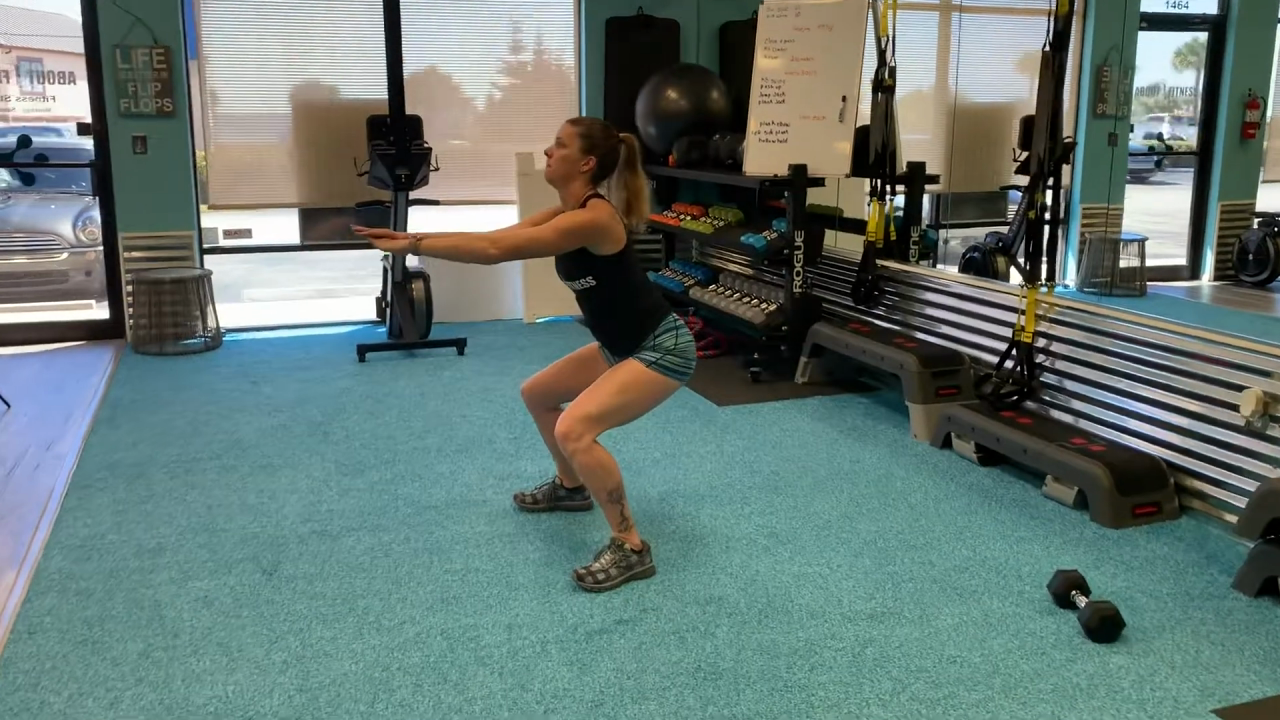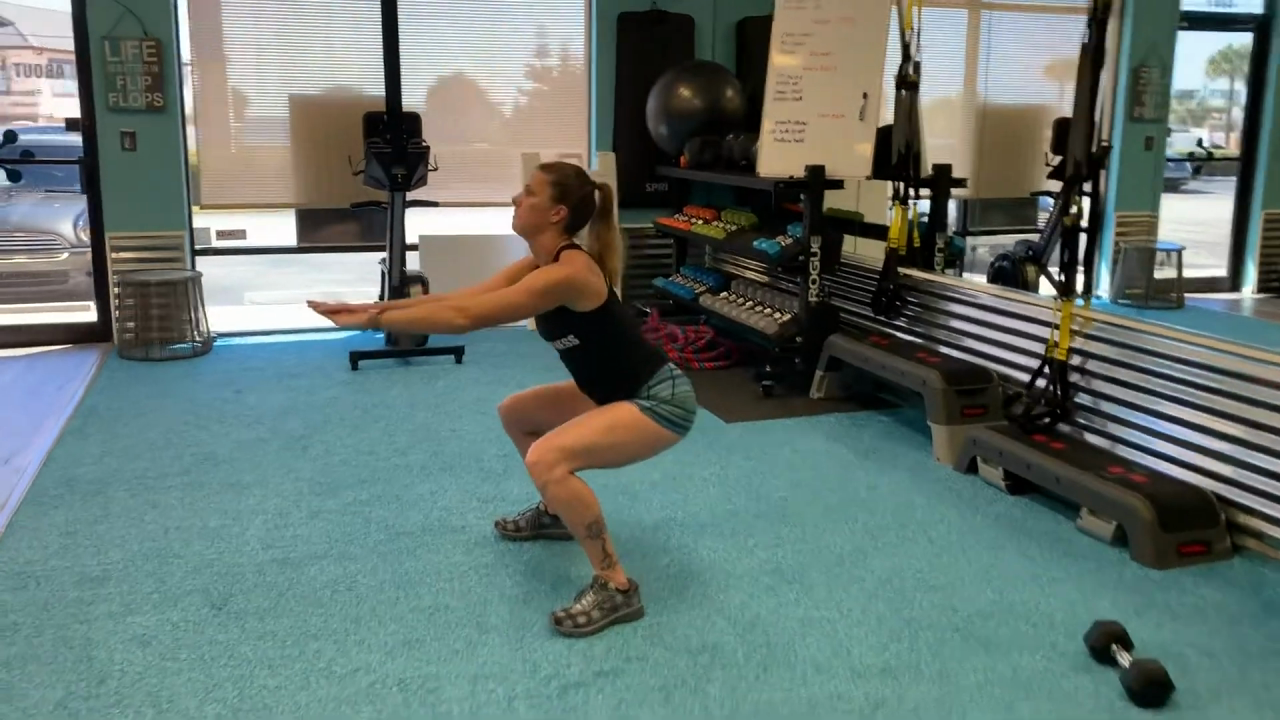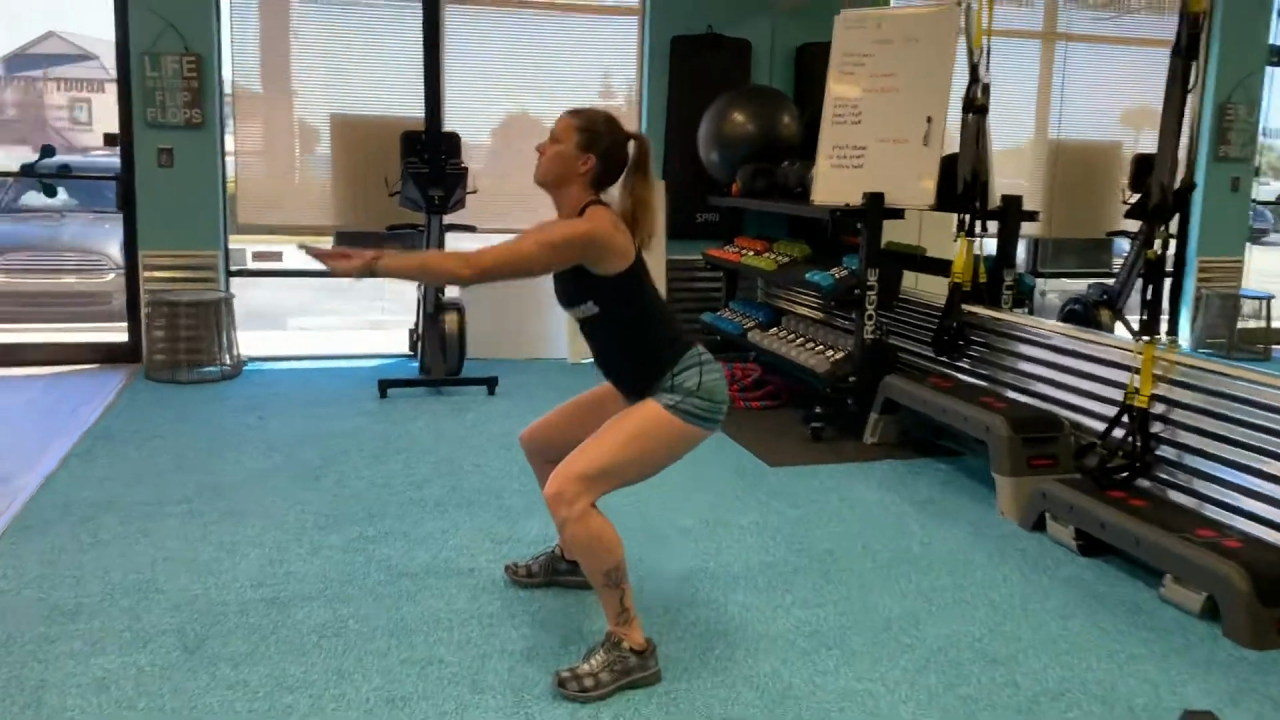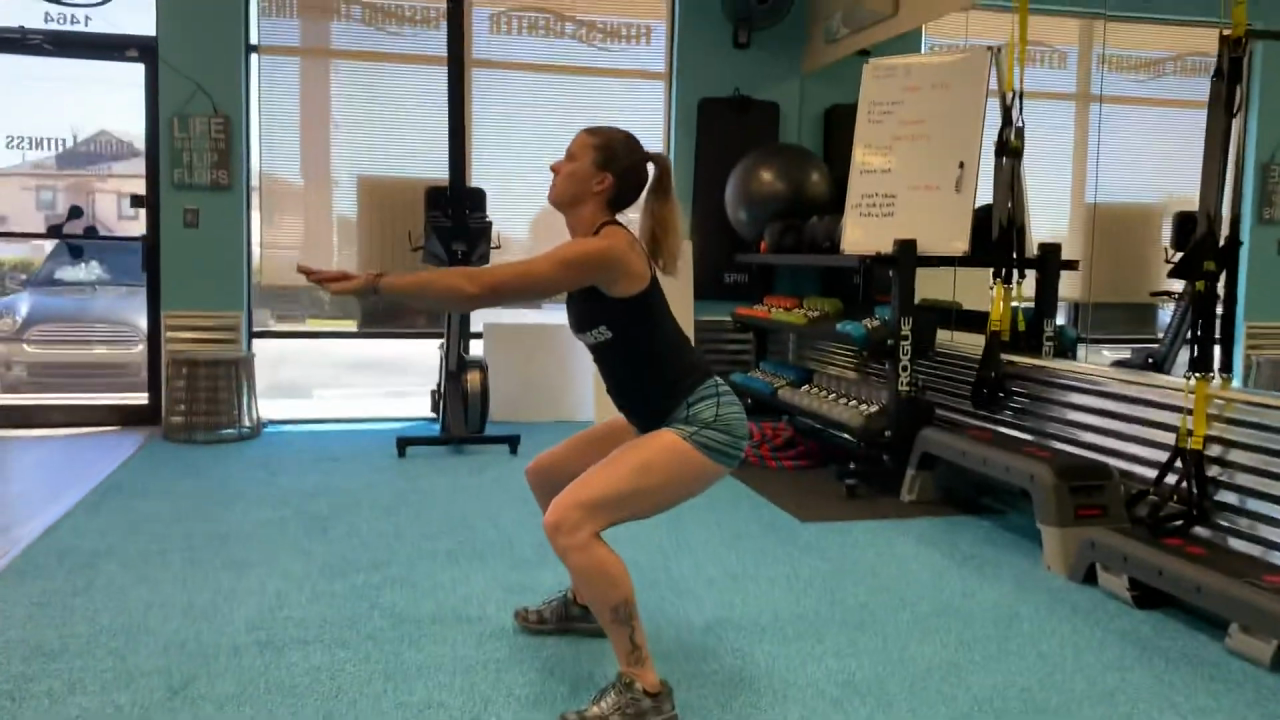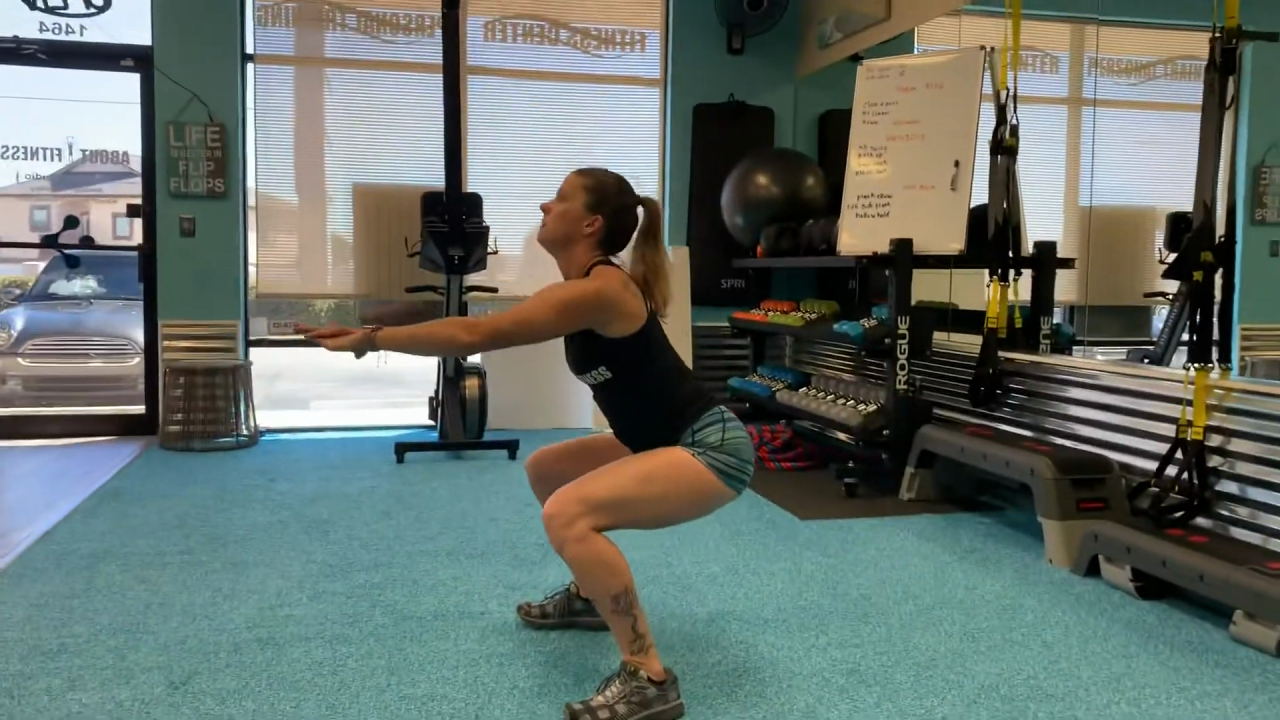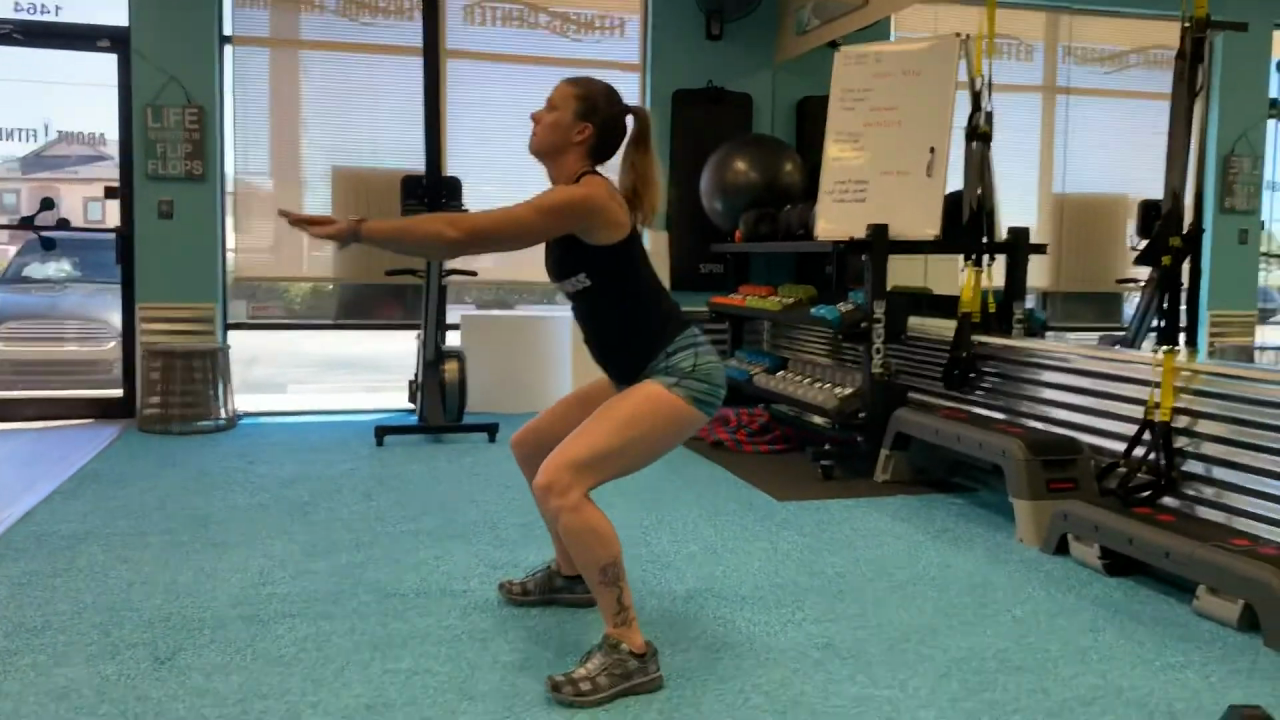
dt=0.5s
person 1, frame 1
left shoulder: (593, 218)
right shoulder: (567, 213)
left elbow: (495, 249)
right elbow: (493, 237)
left hip: (662, 348)
right hip: (622, 345)
left knee: (574, 430)
right knee: (537, 394)
left ankle: (630, 548)
right ankle: (571, 486)
person 1, frame 2
left shoulder: (568, 273)
right shoulder: (539, 266)
left elbow: (464, 317)
right elbow: (457, 298)
left wrist: (372, 321)
right wrist: (372, 307)
left hip: (662, 401)
right hip: (618, 392)
left knee: (547, 458)
right knee: (515, 414)
left ankle: (616, 589)
right ankle: (554, 513)
person 1, frame 3
left shoulder: (591, 231)
right shoulder: (567, 228)
left elbow: (471, 268)
right elbow: (478, 258)
left wrist: (369, 265)
right wrist: (372, 258)
left hip: (688, 389)
right hip: (645, 384)
left knee: (567, 489)
right knee: (538, 443)
left ankle: (631, 647)
right ankle: (573, 557)
person 1, frame 4
left shoulder: (605, 250)
right shoulder: (589, 250)
left elbow: (479, 287)
right elbow: (488, 285)
left wrist: (372, 283)
right wrist: (379, 283)
left hip: (707, 424)
right hip: (665, 420)
left knee: (569, 519)
right knee: (545, 477)
right ankle: (586, 602)
person 1, frame 5
left shoulder: (599, 291)
right shoulder: (581, 290)
left elbow: (474, 335)
right elbow: (484, 328)
left wrist: (369, 339)
right wrist: (377, 334)
left hip: (713, 449)
right hip: (672, 442)
left knee: (567, 515)
right knee: (545, 470)
right ankle: (588, 596)
person 1, frame 6
left shoulder: (586, 198)
right shoulder: (573, 199)
left elbow: (459, 234)
right elbow: (470, 239)
left wrist: (354, 231)
right wrist: (360, 231)
left hip: (681, 372)
right hip: (642, 371)
left knee: (560, 481)
right knee: (530, 447)
left ankle: (630, 652)
right ankle: (570, 573)
